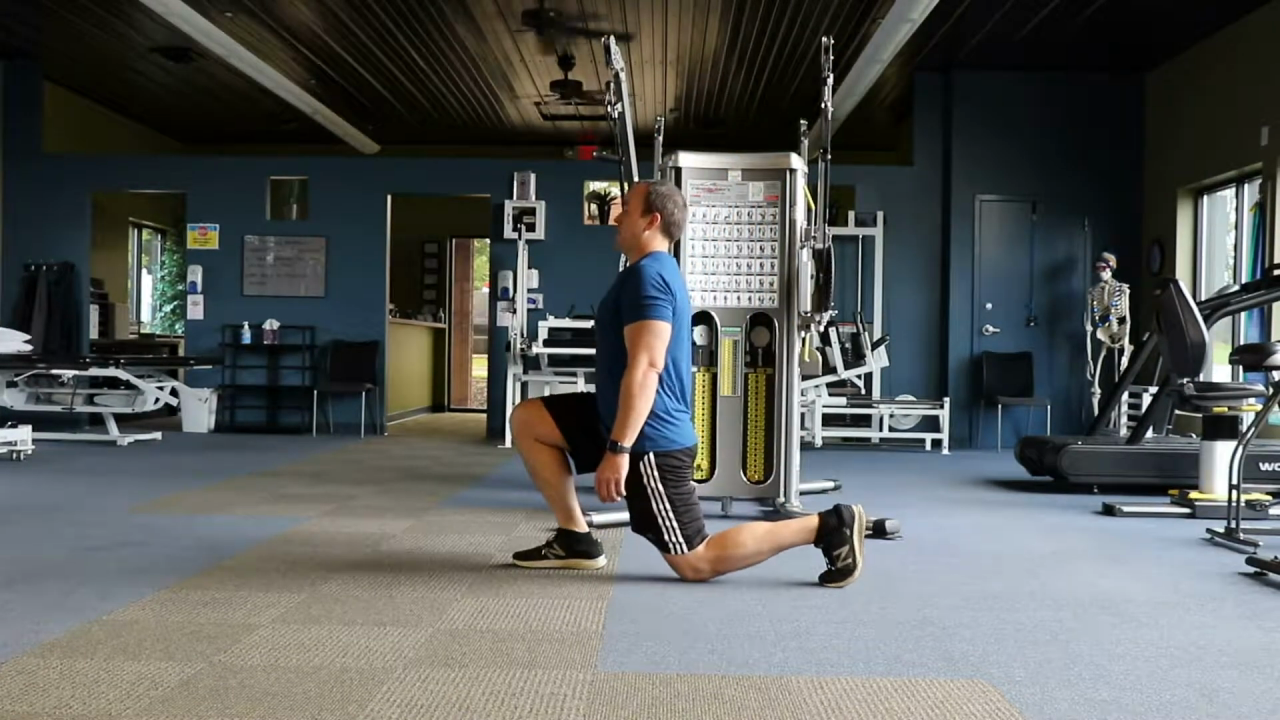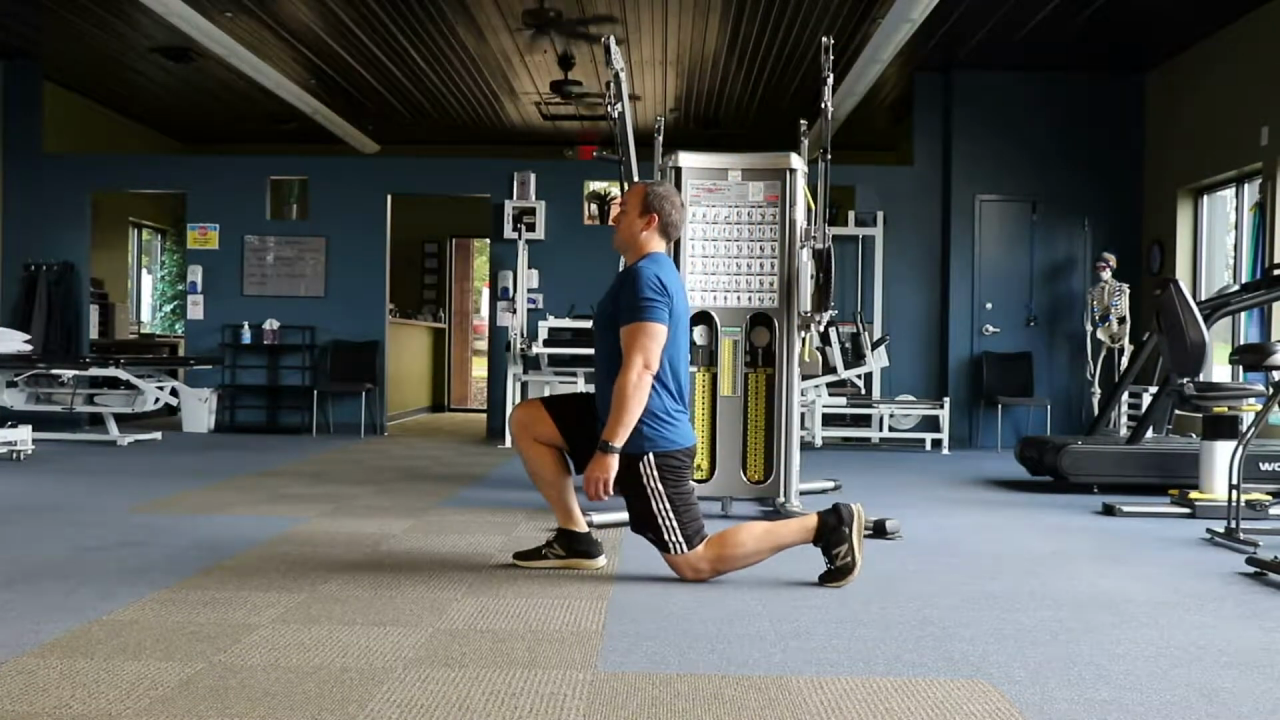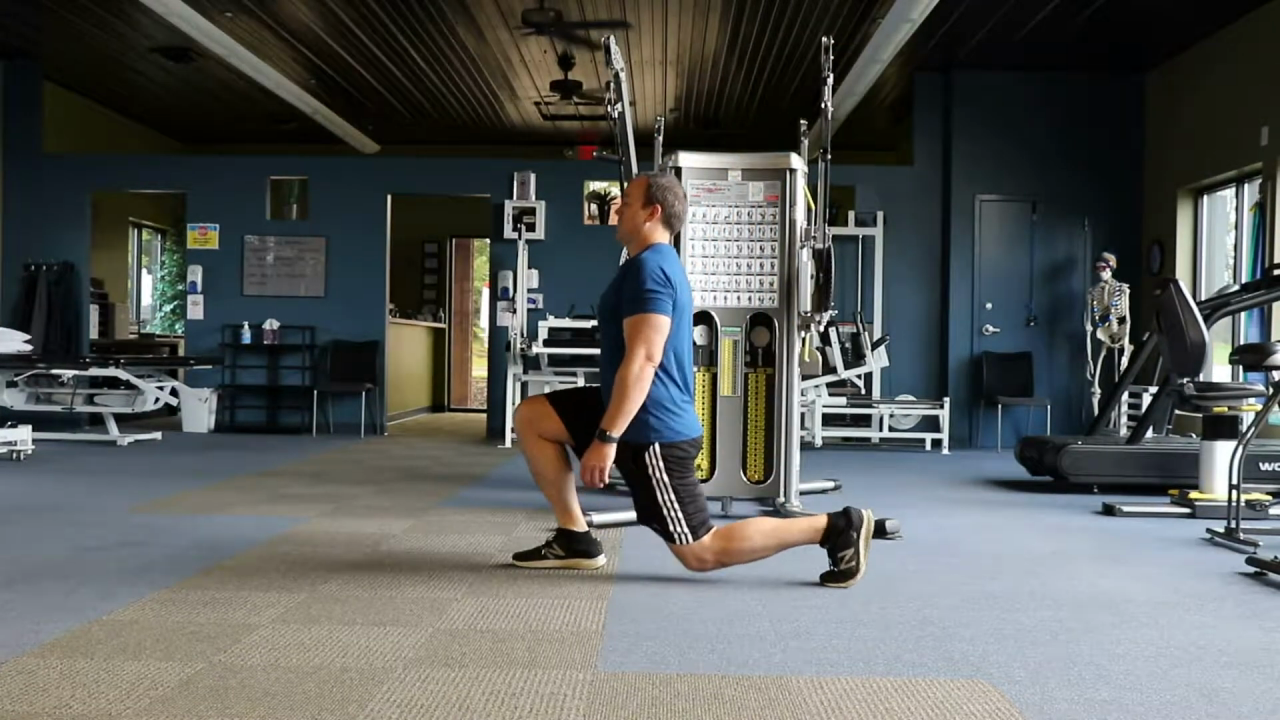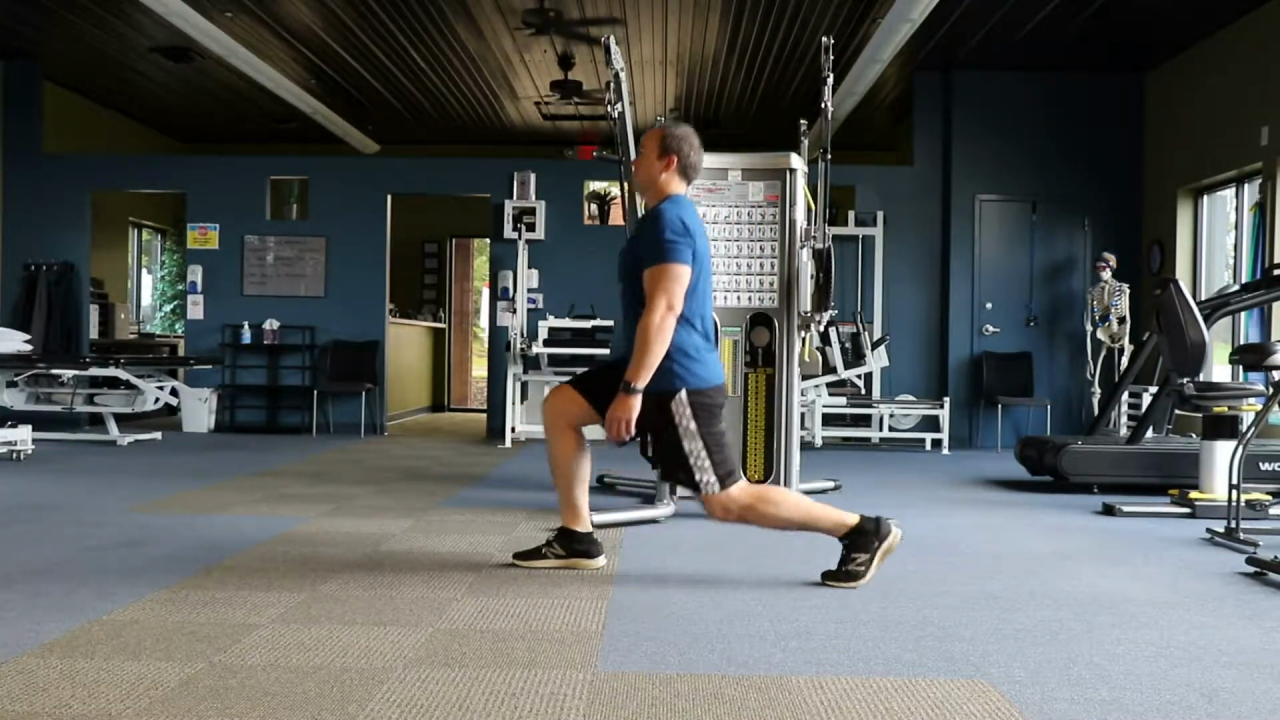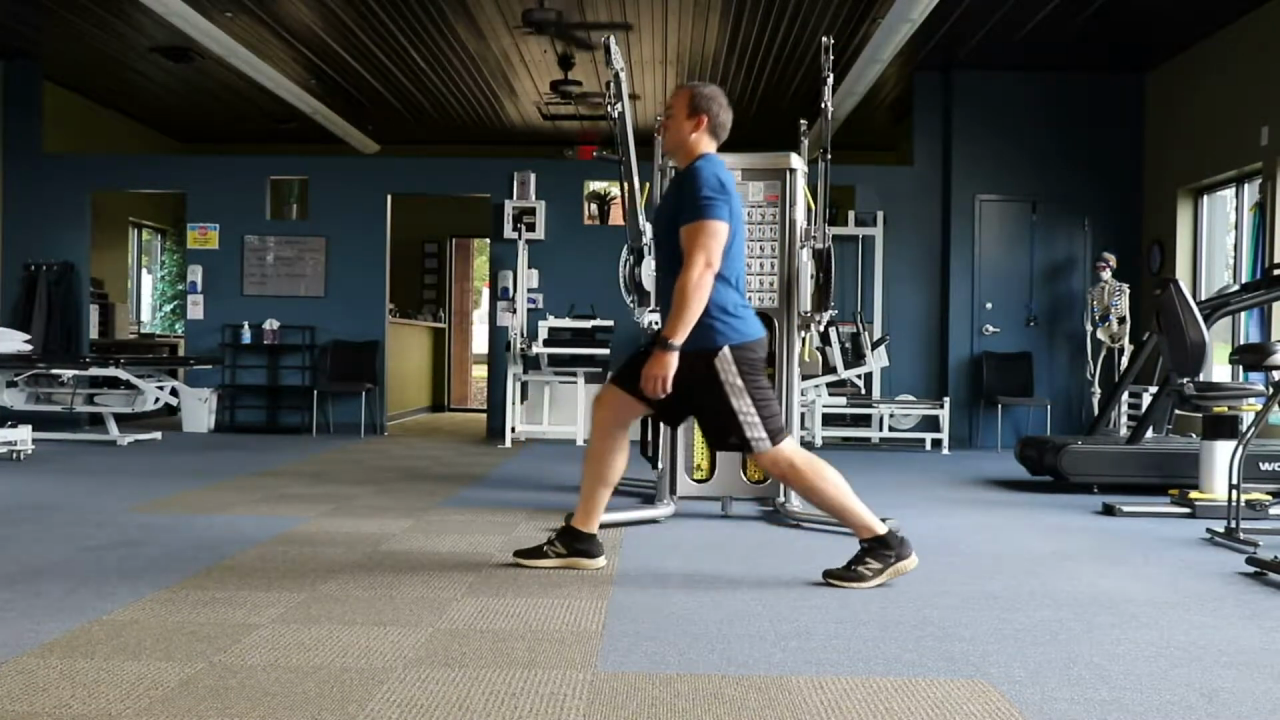
dt=0.3s
person 1, frame 1
left shoulder: (646, 274)
right shoulder: (656, 271)
left elbow: (646, 368)
left wrist: (618, 450)
left hip: (649, 438)
right hip: (635, 426)
left knee: (696, 563)
right knee: (527, 419)
left ankle: (829, 526)
right ankle: (576, 539)
person 1, frame 2
left shoulder: (644, 276)
right shoulder: (655, 273)
left elbow: (640, 370)
left wrist: (607, 450)
left hip: (647, 438)
right hip: (635, 426)
left knee: (696, 563)
right knee: (526, 421)
left ankle: (829, 524)
right ankle: (576, 539)
person 1, frame 3
left shoulder: (648, 266)
right shoulder: (656, 263)
left elbow: (643, 360)
left wrist: (607, 438)
right wrist: (610, 426)
left hip: (654, 427)
right hip: (641, 416)
left knee: (699, 553)
right knee: (531, 417)
left ankle: (839, 527)
right ankle: (576, 539)
person 1, frame 4
left shoulder: (667, 218)
right shoulder: (672, 217)
left elbow: (664, 310)
left wrist: (631, 390)
right wrist: (633, 382)
left hip: (680, 380)
right hip: (660, 372)
left knee: (727, 501)
right knee: (558, 406)
left ankle: (862, 530)
right ankle: (577, 538)
person 1, frame 5
left shoulder: (703, 176)
right shoulder: (697, 177)
left elbow: (700, 267)
left wrist: (668, 346)
right wrist: (669, 343)
left hip: (720, 343)
right hip: (697, 340)
left knee: (774, 454)
right knee: (610, 407)
left ankle: (886, 544)
right ankle: (580, 539)
